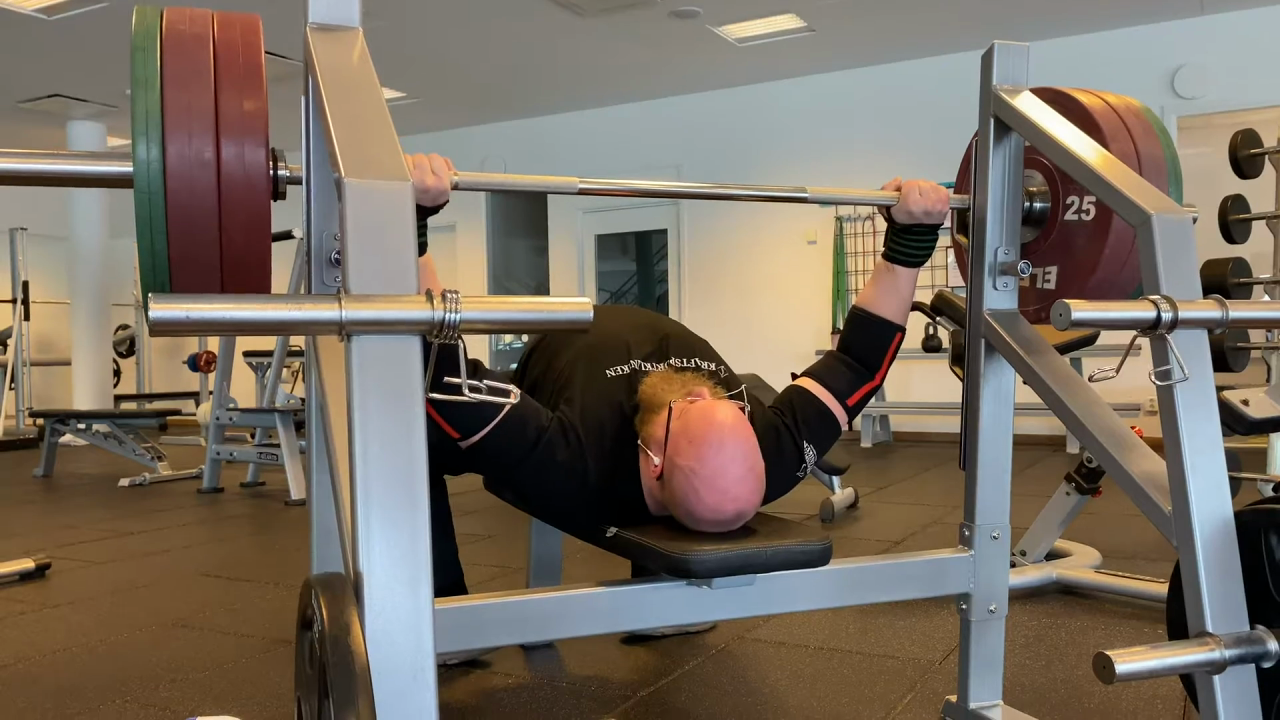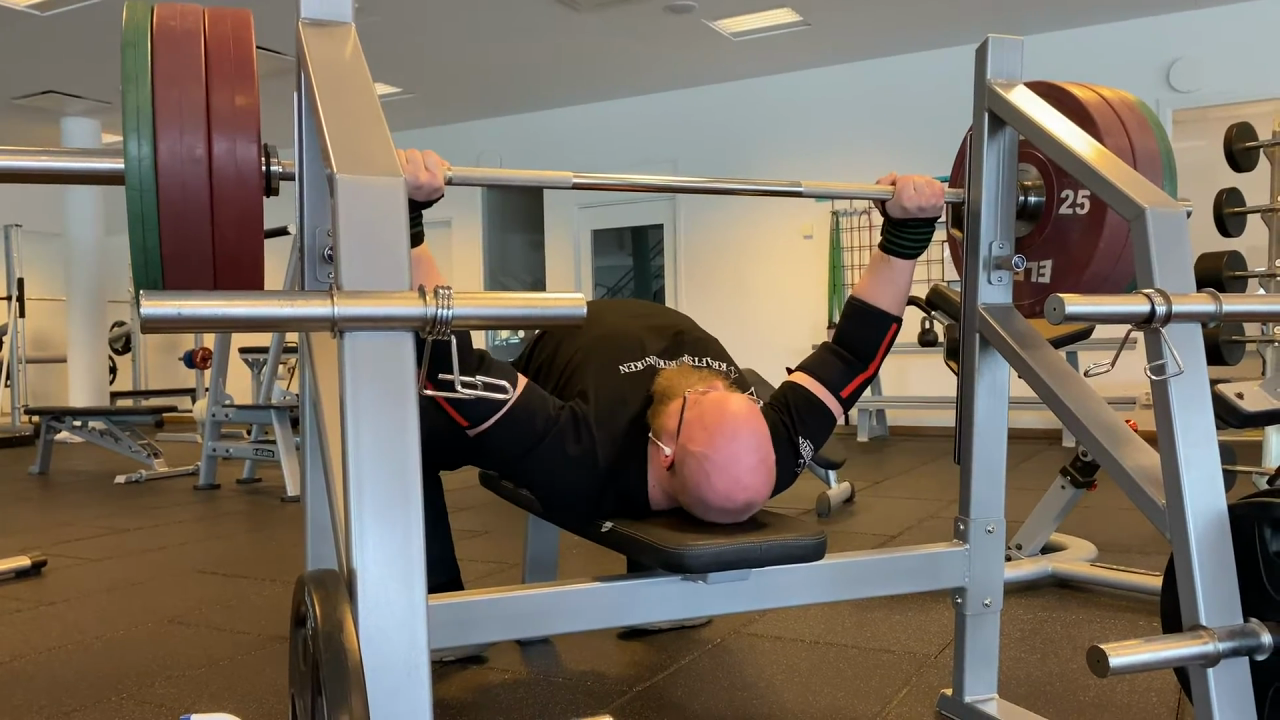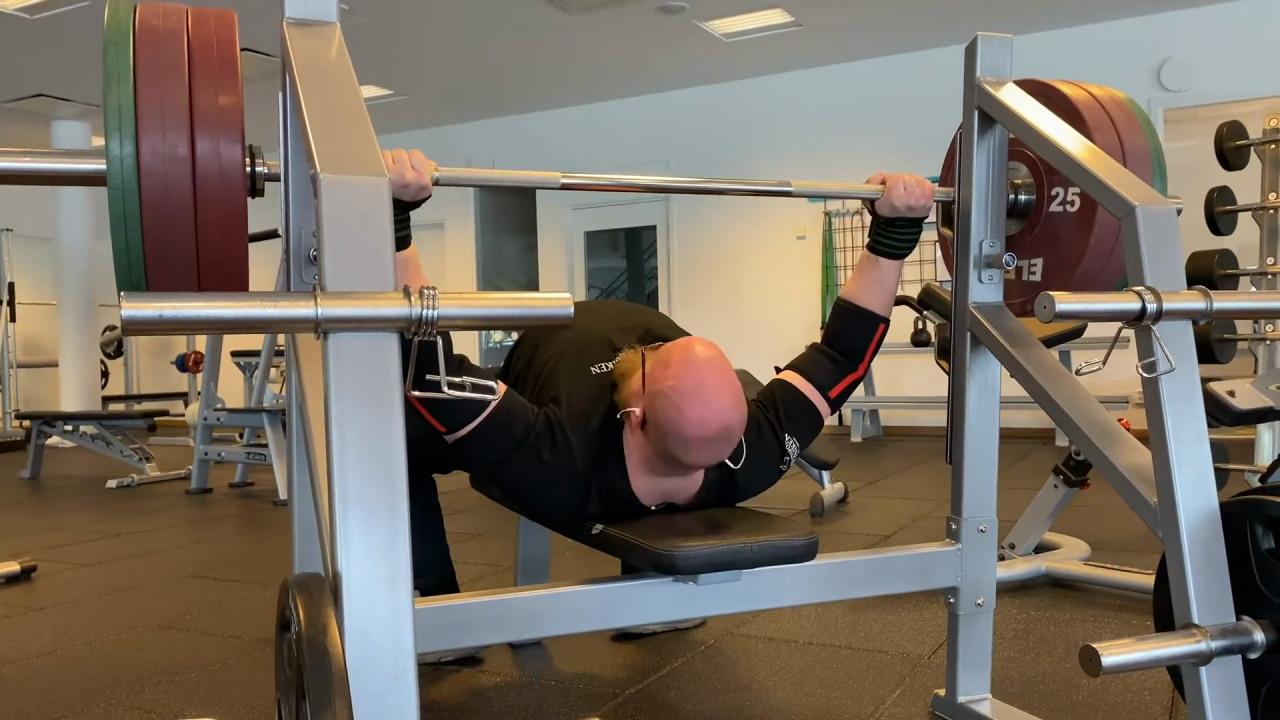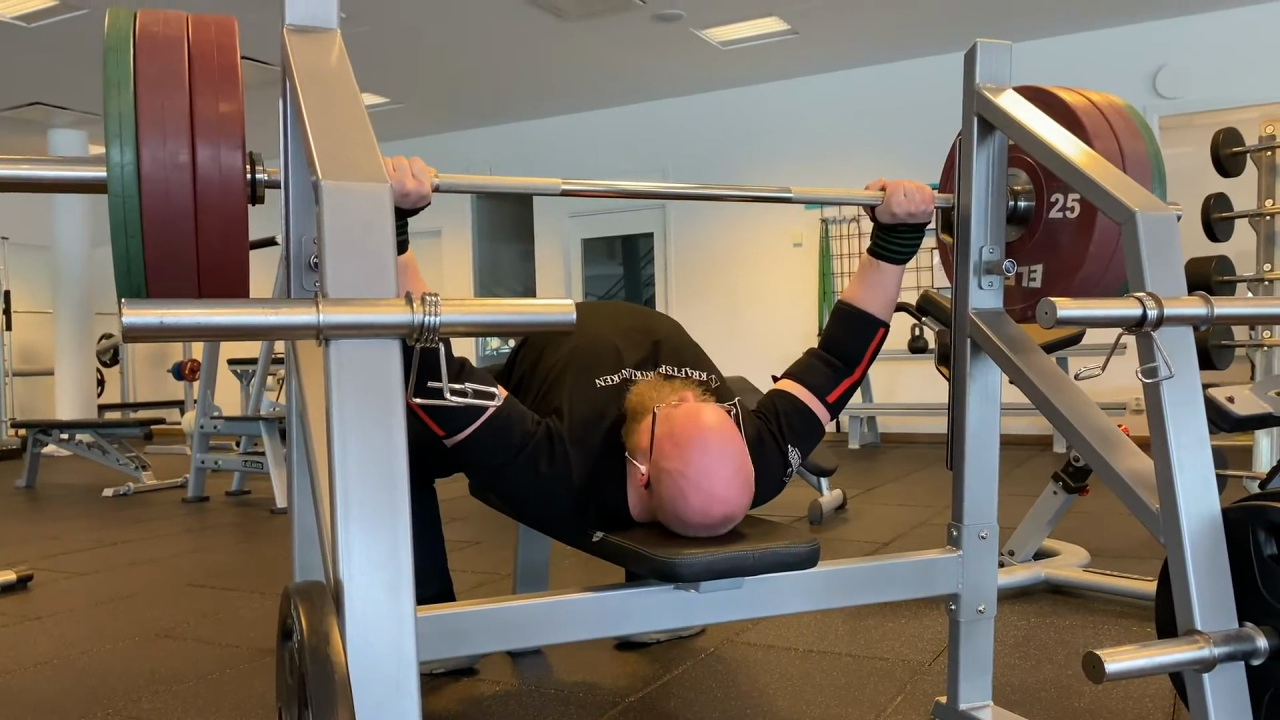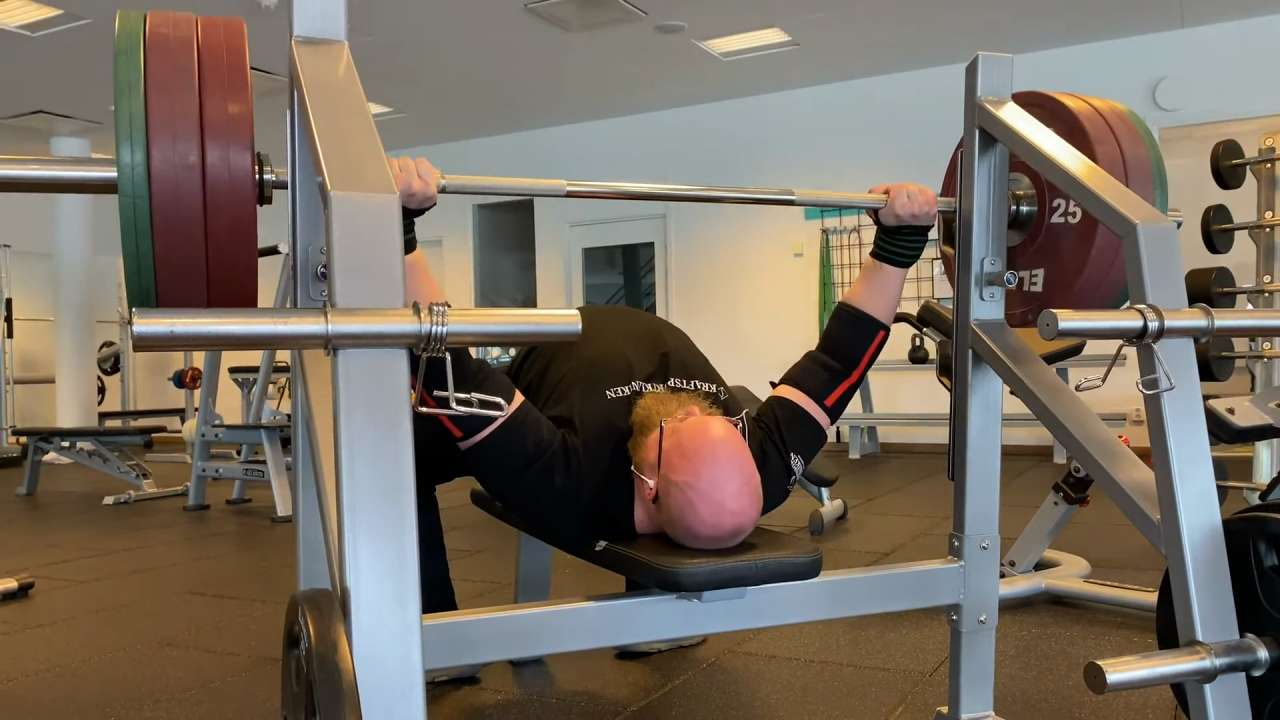
dt=0.7s
person 1, frame 1
left shoulder: (565, 469)
right shoulder: (775, 462)
left elbow: (438, 373)
right elbow: (862, 359)
left wrist: (415, 217)
right wrist: (912, 237)
person 1, frame 2
left shoulder: (573, 466)
right shoulder: (769, 463)
left elbow: (443, 361)
right elbow: (854, 352)
left wrist: (410, 215)
right wrist: (907, 232)
person 1, frame 3
left shoulder: (555, 472)
right shoulder: (753, 461)
left elbow: (425, 364)
right elbow: (843, 355)
left wrist: (395, 217)
right wrist: (895, 232)
person 1, frame 4
left shoulder: (555, 479)
right shoulder: (762, 465)
left elbow: (428, 370)
right elbow: (842, 357)
left wrist: (393, 223)
right wrist: (896, 237)
person 1, frame 5
left shoulder: (566, 489)
right shoulder: (766, 472)
left elbow: (446, 371)
right elbow: (841, 360)
left wrist: (398, 224)
right wrist: (900, 240)
